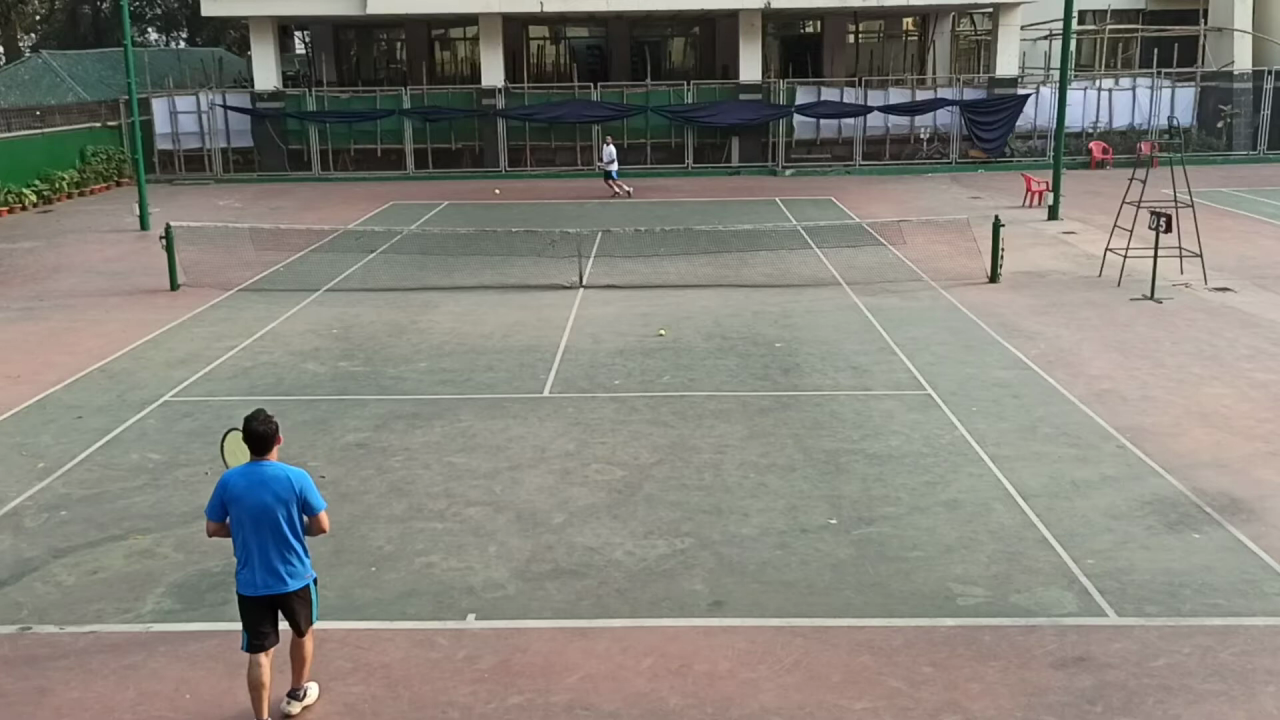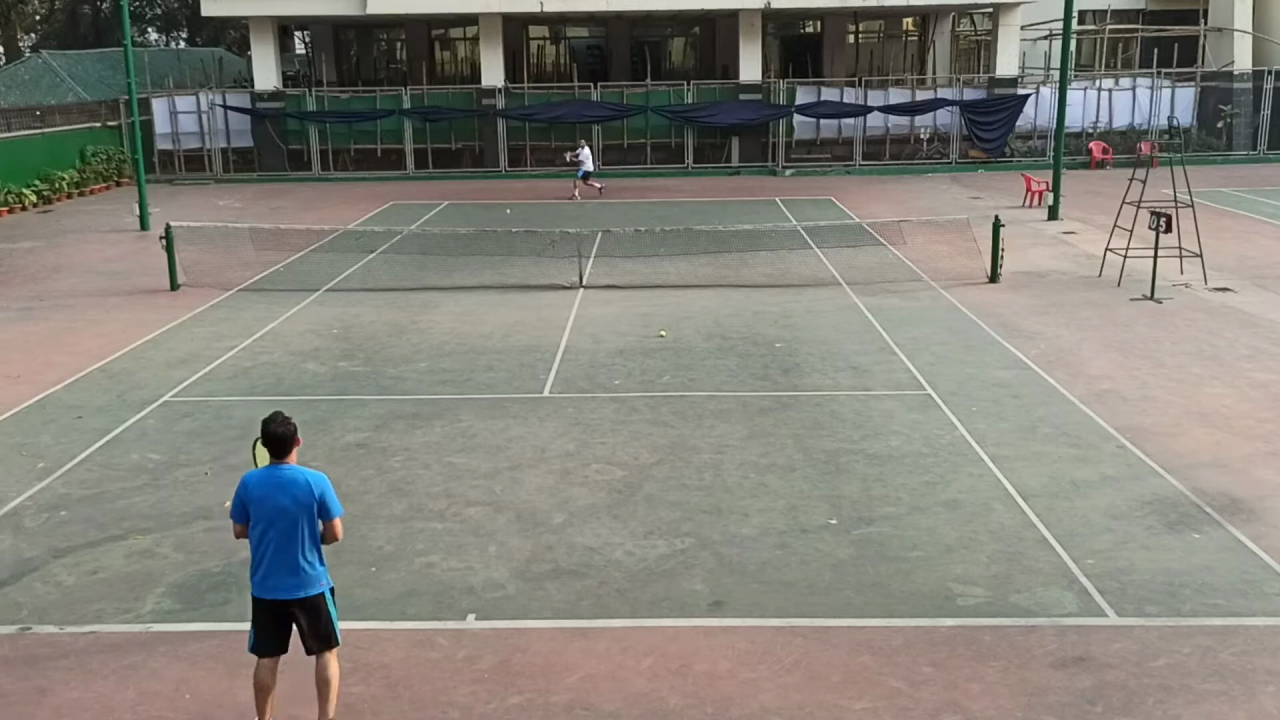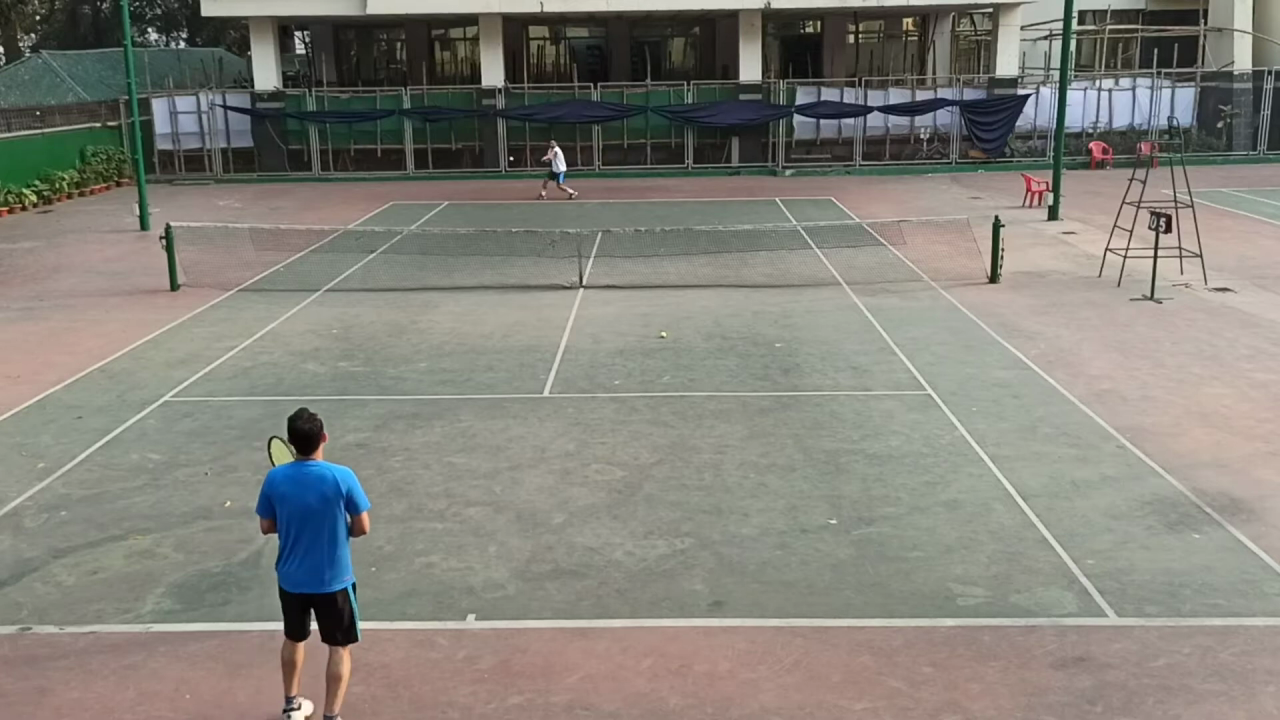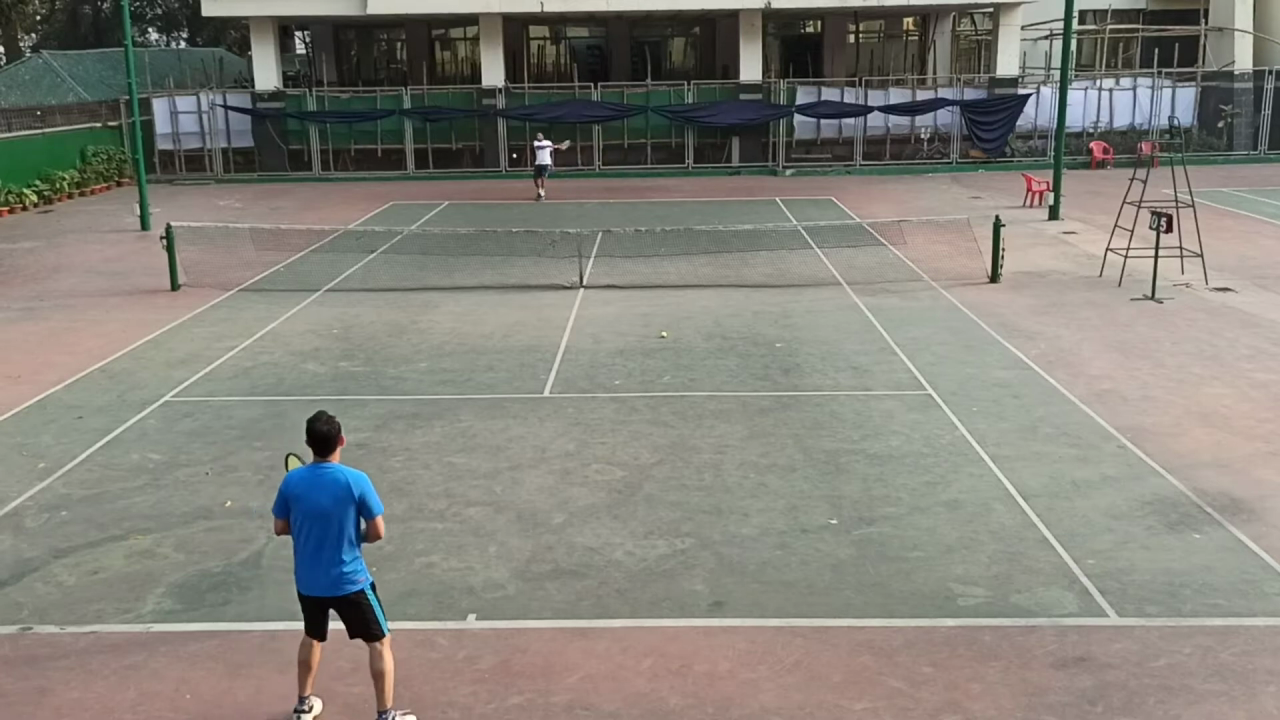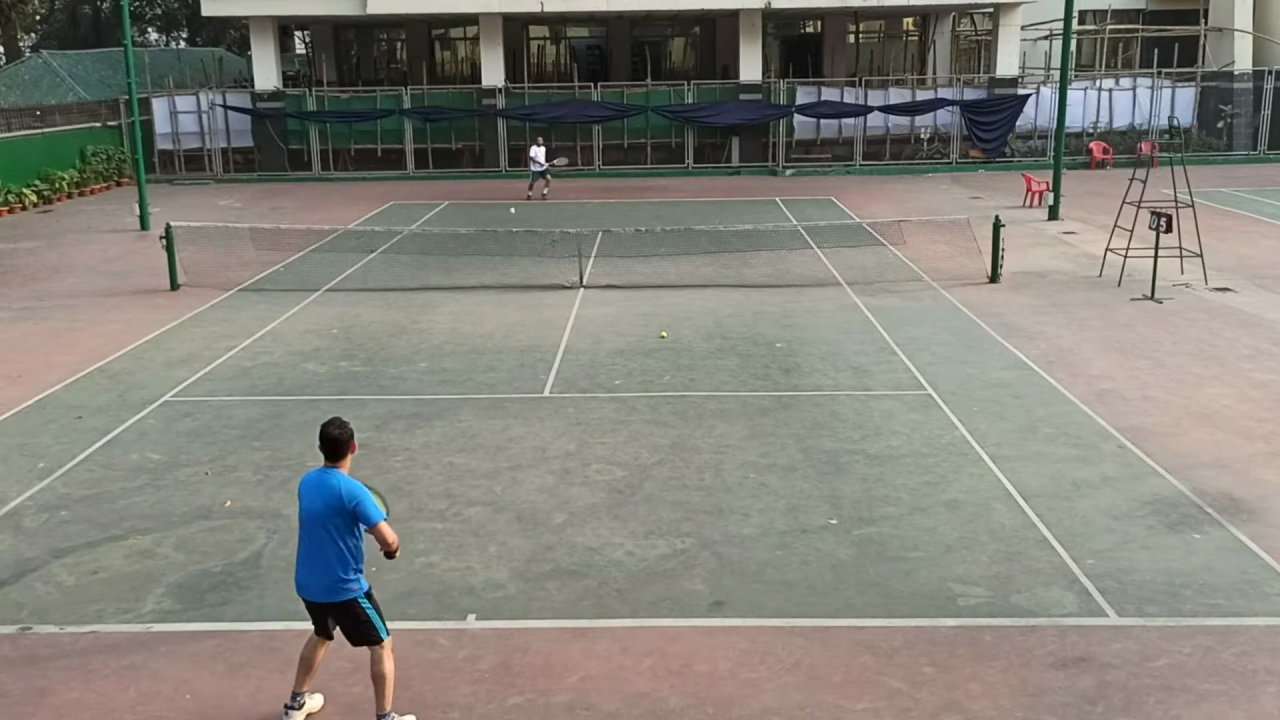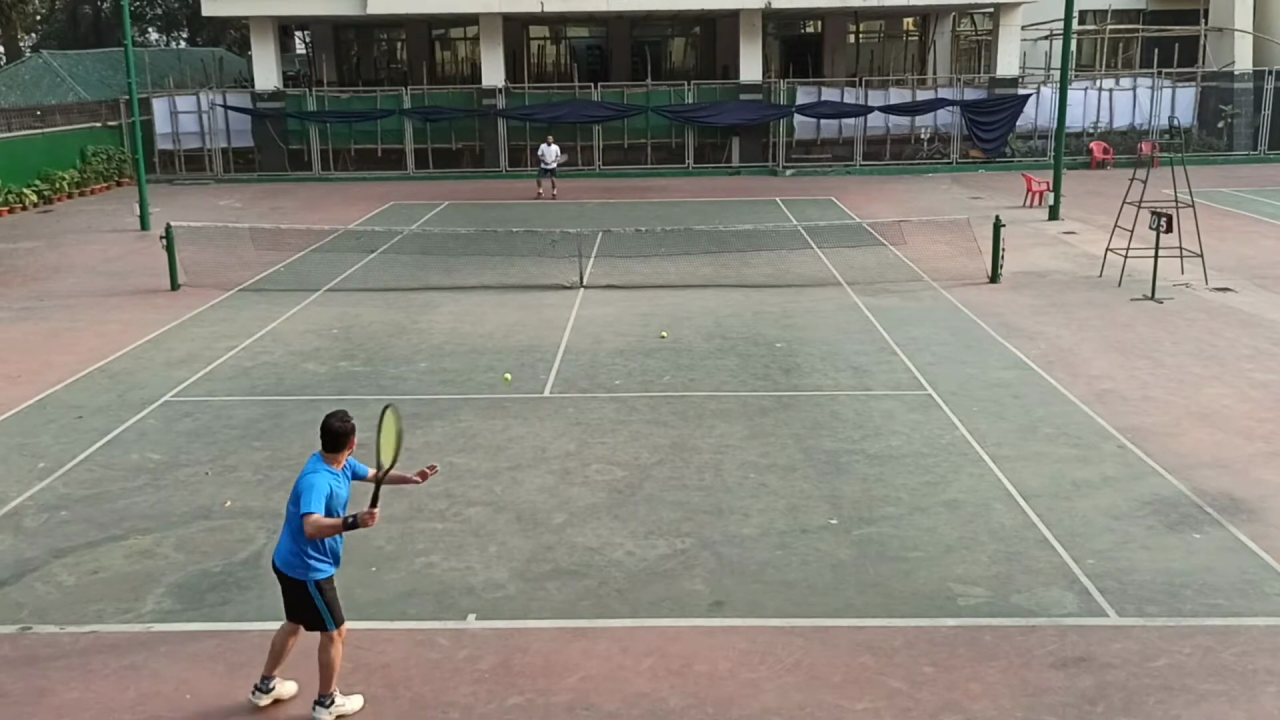
dt=0.4s
person 1, frame 1
left shoulder: (229, 481)
right shoulder: (296, 478)
left elbow: (213, 529)
right elbow: (322, 525)
left hip: (251, 584)
right hip: (295, 578)
left knee: (259, 653)
right knee: (303, 634)
right ankle: (297, 694)
person 1, frame 2
left shoulder: (249, 482)
right shoulder: (316, 481)
left elbow: (239, 531)
right elbow: (334, 534)
left hip: (265, 588)
right hip: (311, 586)
left knee: (267, 658)
right knee: (327, 654)
person 1, frame 3
left shoulder: (275, 479)
right shoulder: (342, 477)
left elbow: (266, 526)
right elbow: (362, 527)
left hip: (291, 580)
right hip: (334, 581)
left knee: (294, 640)
right knee: (340, 649)
person 1, frame 4
left shoulder: (292, 480)
right shoulder: (356, 481)
left elbow: (280, 528)
right elbow: (377, 532)
left hip: (308, 582)
right hip: (349, 581)
left knee: (312, 637)
right knee: (380, 643)
person 1, frame 5
left shoulder: (308, 481)
right shoulder: (354, 490)
right elbow: (387, 539)
right wrist: (393, 547)
left hip: (308, 585)
right hip: (344, 588)
left knee: (322, 635)
right knee: (381, 646)
person 1, frame 6
left shoulder: (343, 465)
right shoulder: (316, 480)
left elbow: (374, 475)
right elbow: (312, 527)
left wrist: (412, 477)
right wrist: (353, 522)
left hip: (290, 563)
right hip: (307, 569)
left knee: (294, 625)
right knee: (334, 632)
left ankle: (265, 687)
